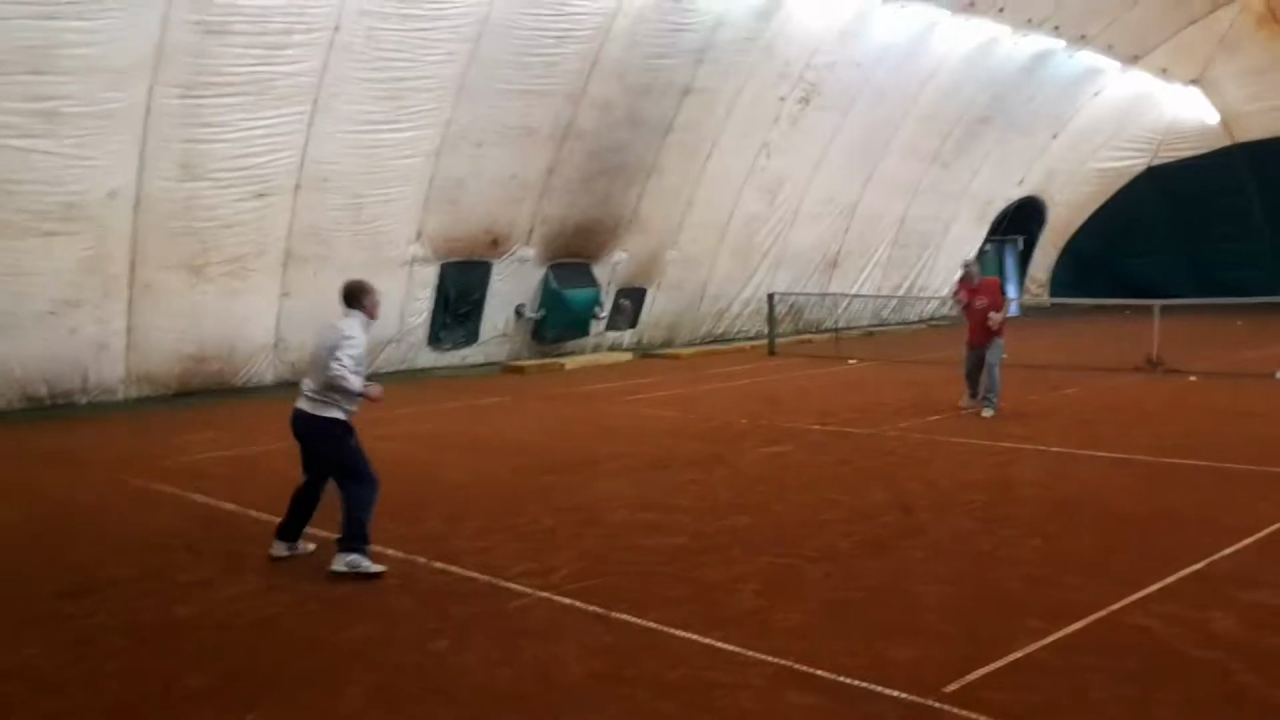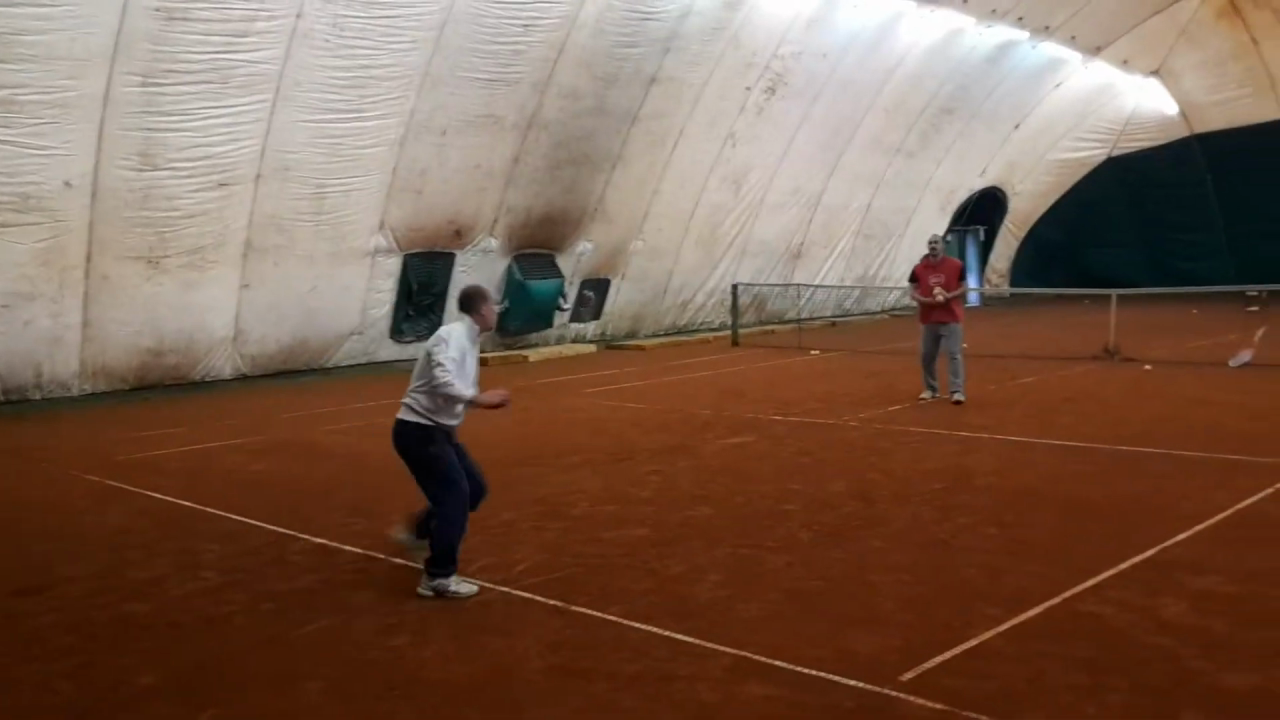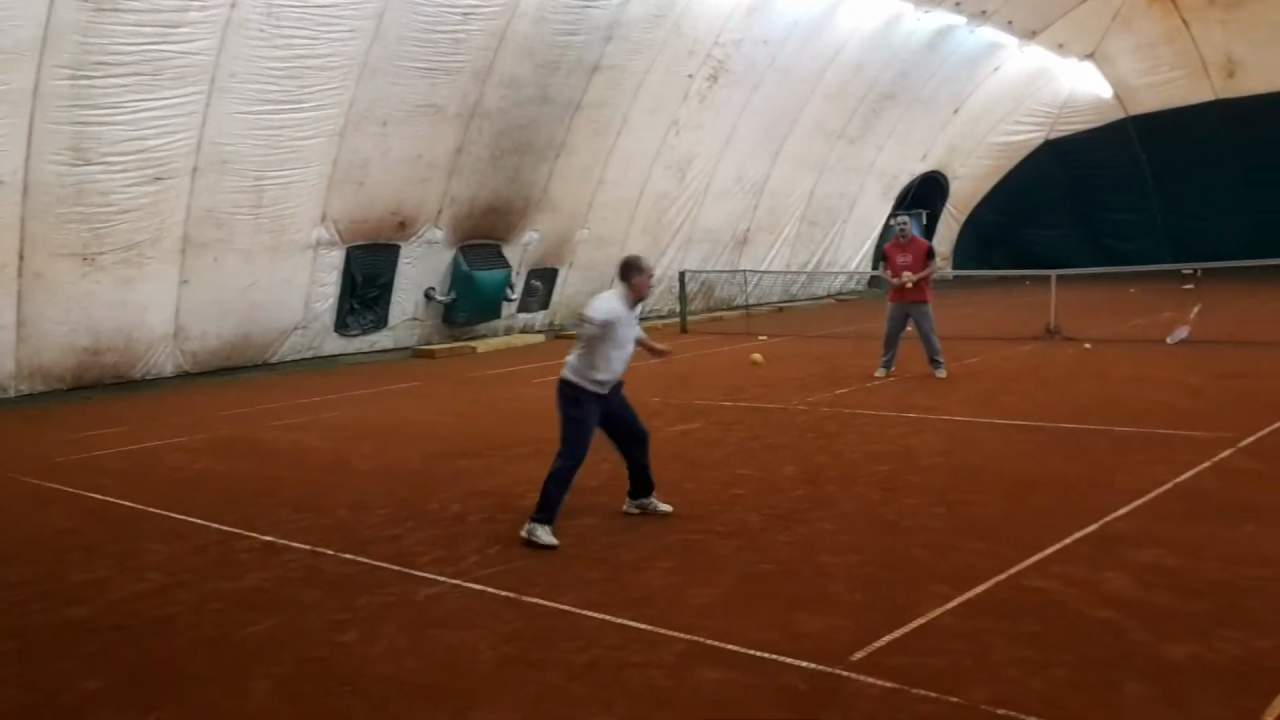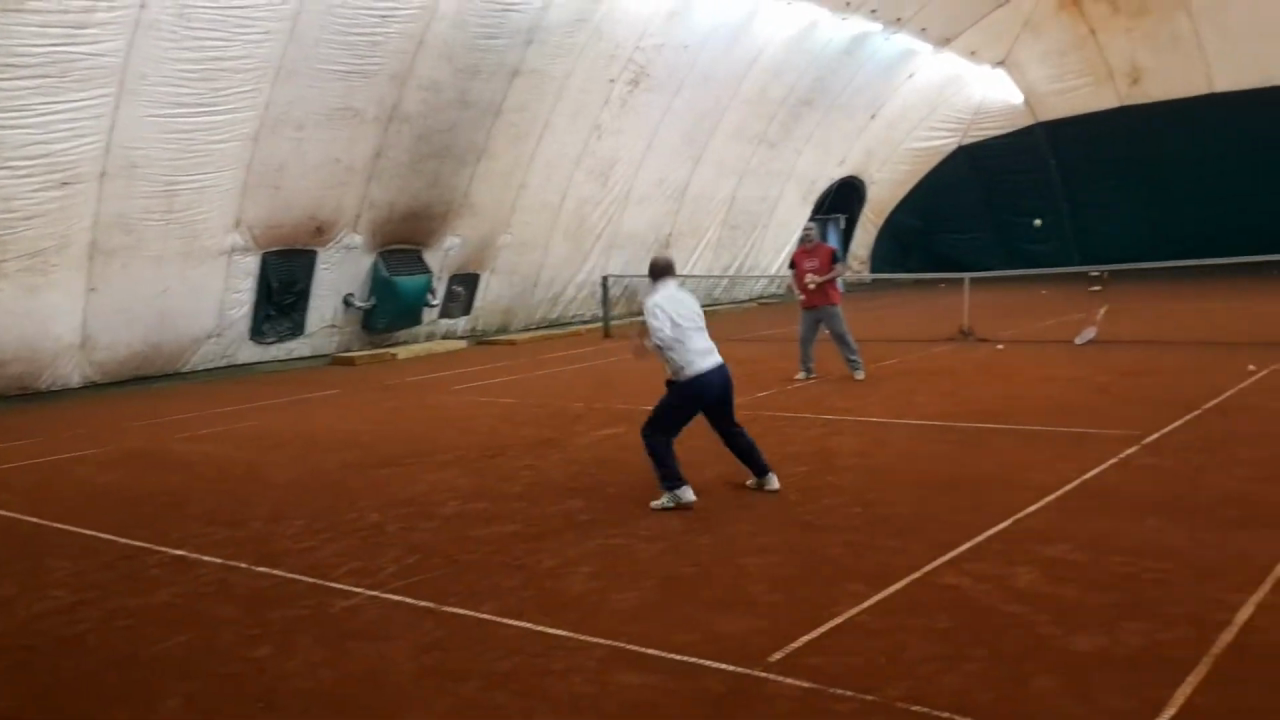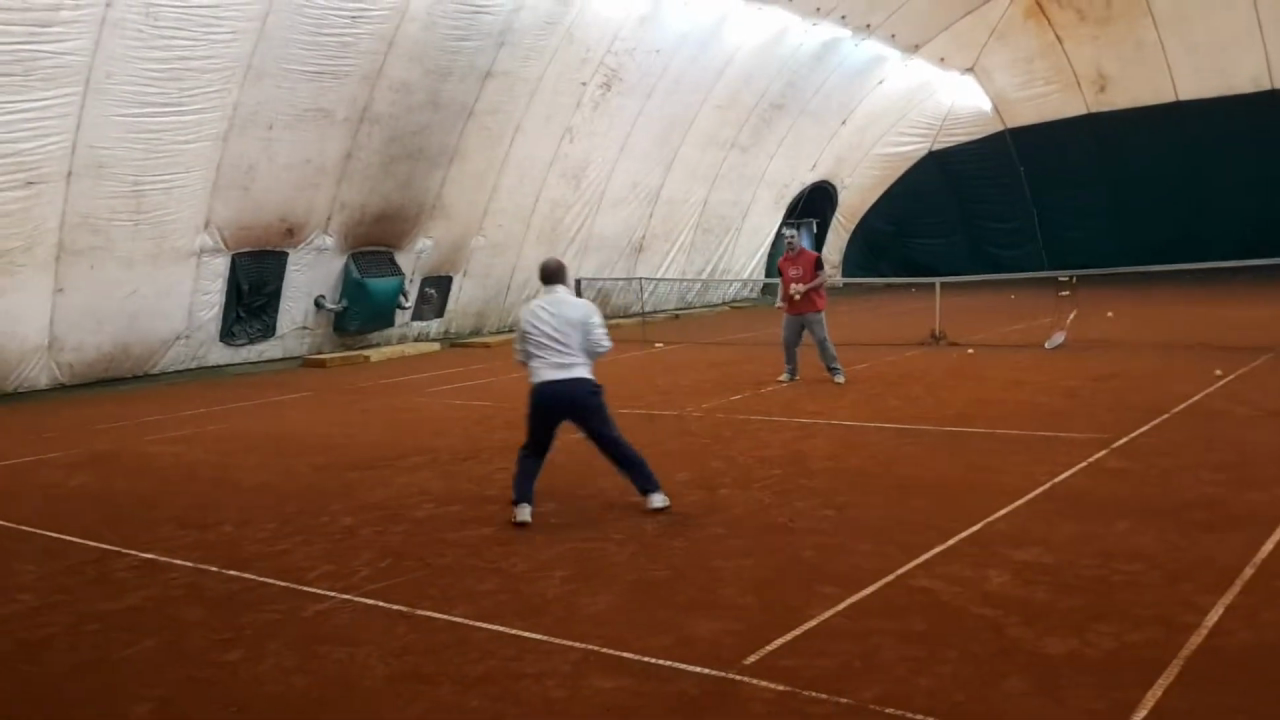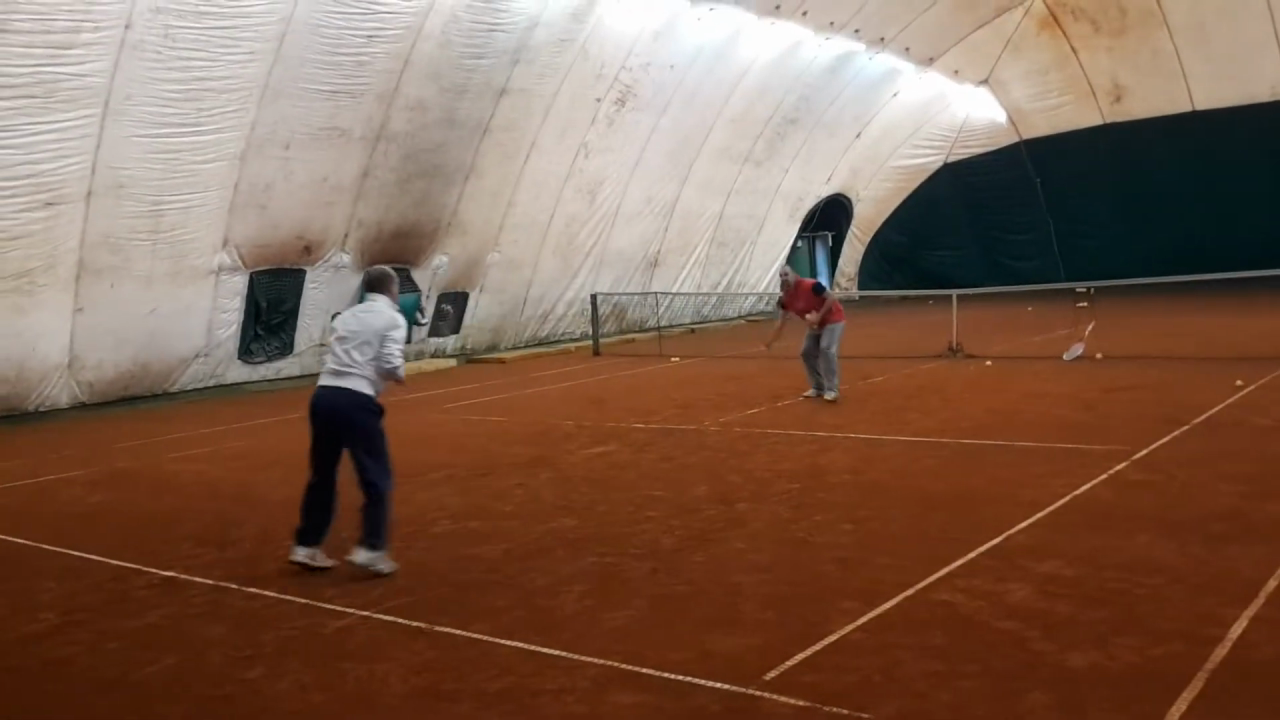
dt=0.7s
person 1, frame 1
left shoulder: (334, 329)
right shoulder: (355, 334)
right elbow: (337, 374)
left wrist: (359, 387)
right wrist: (365, 392)
left hip: (304, 415)
right hip: (326, 422)
left knee: (315, 481)
right knee: (362, 484)
left ankle: (285, 541)
right ankle: (351, 555)
person 1, frame 2
left shoulder: (467, 340)
right shoulder: (451, 336)
right elbow: (443, 382)
left wrist: (486, 400)
right wrist: (479, 399)
left hip: (436, 430)
right hip: (417, 430)
left knee: (474, 488)
right knee: (454, 497)
left ankle: (419, 532)
right ankle: (438, 578)
person 1, frame 3
left shoulder: (631, 308)
right shoulder: (607, 305)
right elbow: (590, 322)
left wrist: (646, 342)
right wrist: (589, 332)
left hip: (607, 390)
right hip: (582, 393)
left knee: (636, 440)
right knee: (571, 457)
left ankle: (641, 498)
right ankle: (538, 524)
person 1, frame 4
left shoulder: (654, 302)
right shoulder: (687, 298)
left elbow: (661, 337)
left wrist: (647, 344)
right wrist: (650, 339)
left hip: (692, 382)
right hip: (718, 373)
left knee: (654, 433)
right knee: (729, 428)
left ankle: (677, 490)
right ankle: (765, 476)
person 1, frame 5
left shoulder: (527, 313)
right shoulder: (584, 307)
left elbow: (522, 357)
right elbow: (601, 346)
left hip: (544, 391)
right hip: (579, 386)
left knee: (534, 450)
right knee: (613, 443)
left ankle: (522, 506)
right ankle: (653, 493)
person 1, frame 6
left shoulder: (345, 317)
right shoulder: (393, 319)
right elbow: (391, 365)
right wrist: (399, 374)
left hip: (324, 396)
right hip: (356, 403)
left knee: (322, 475)
right knee: (376, 477)
left ankle: (307, 546)
right ankle: (370, 549)
